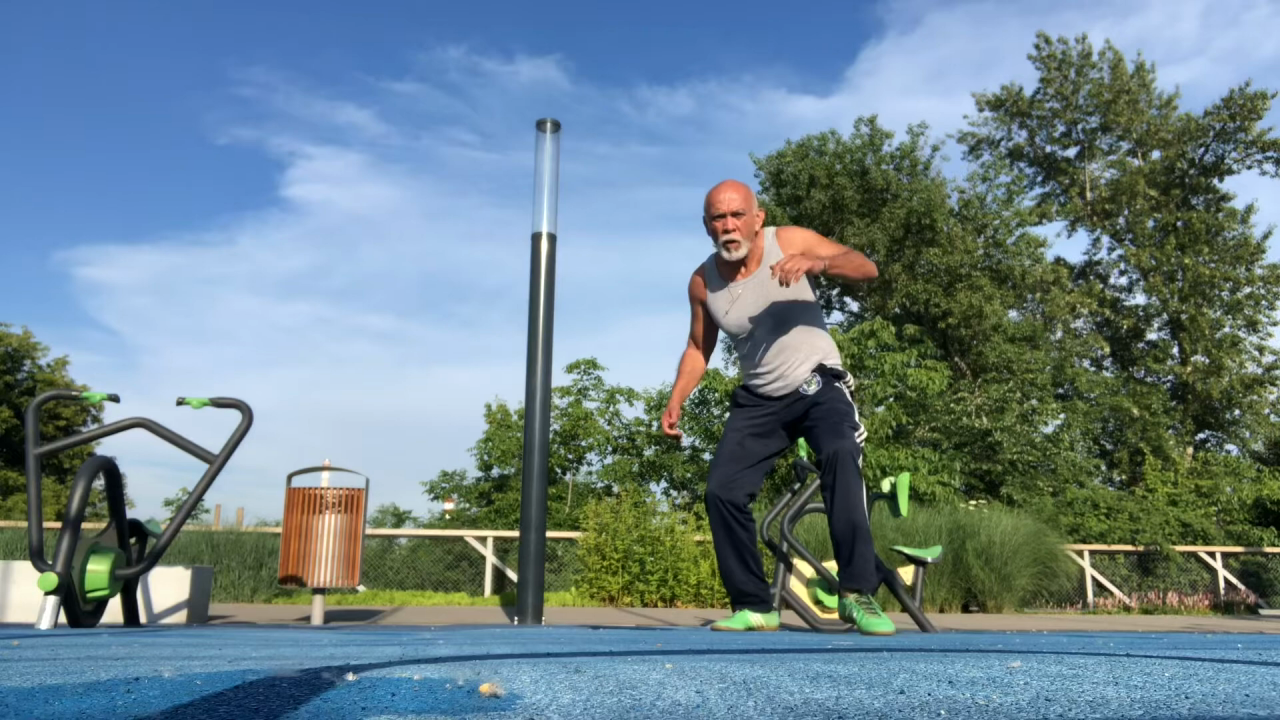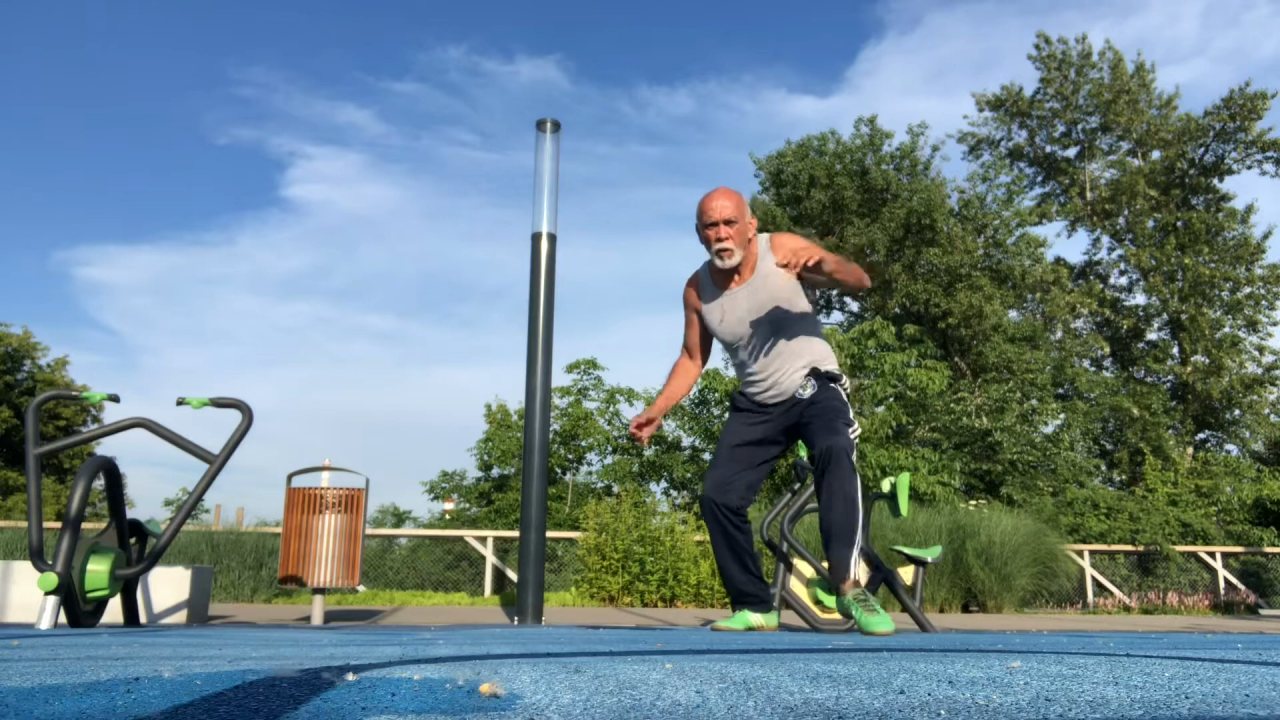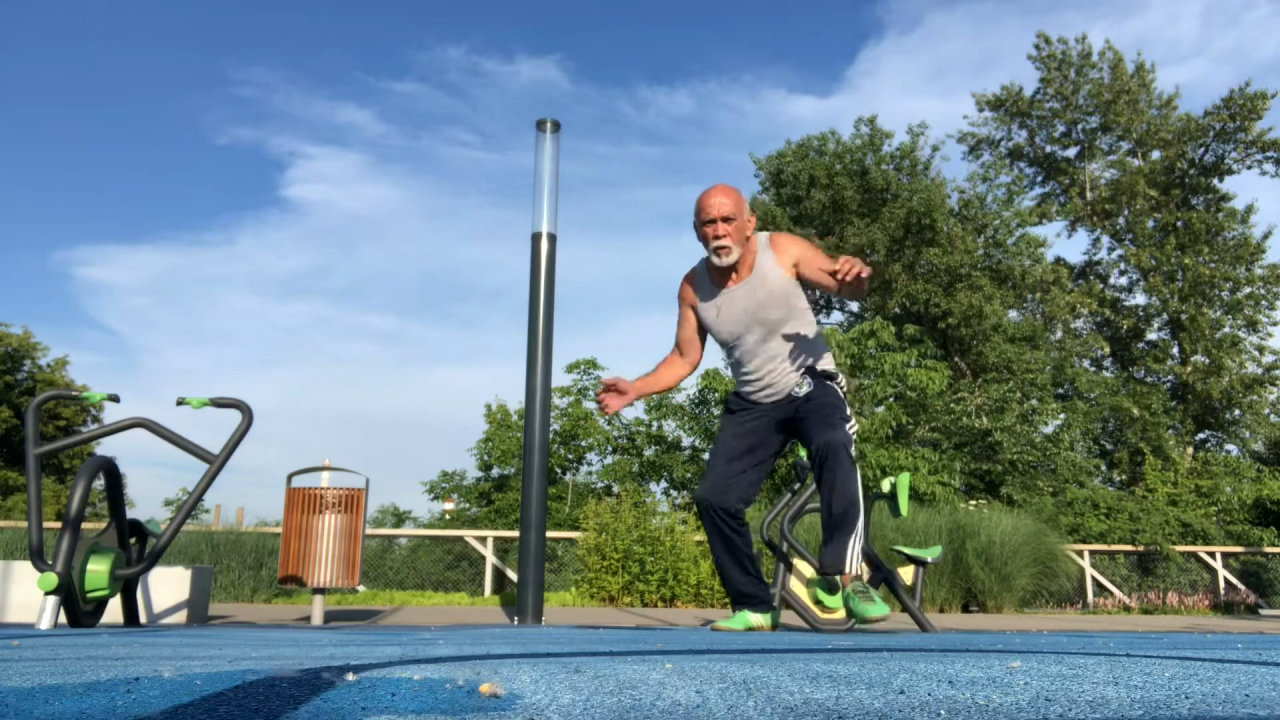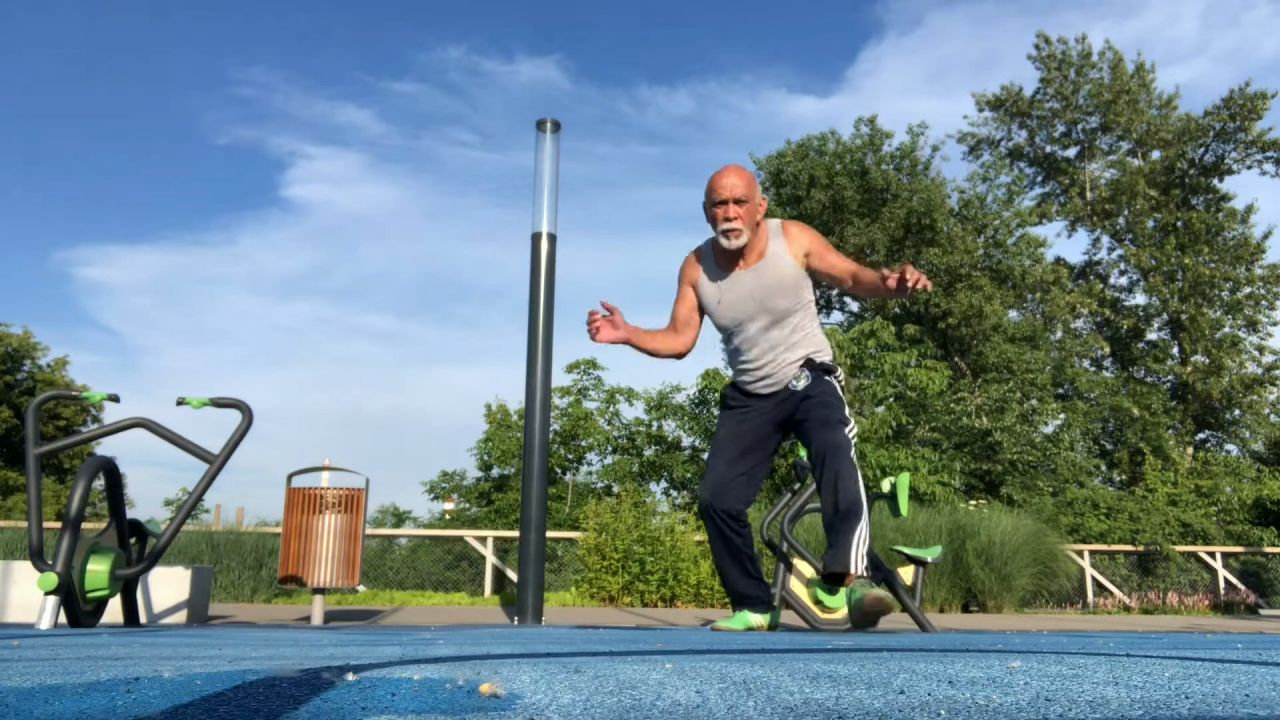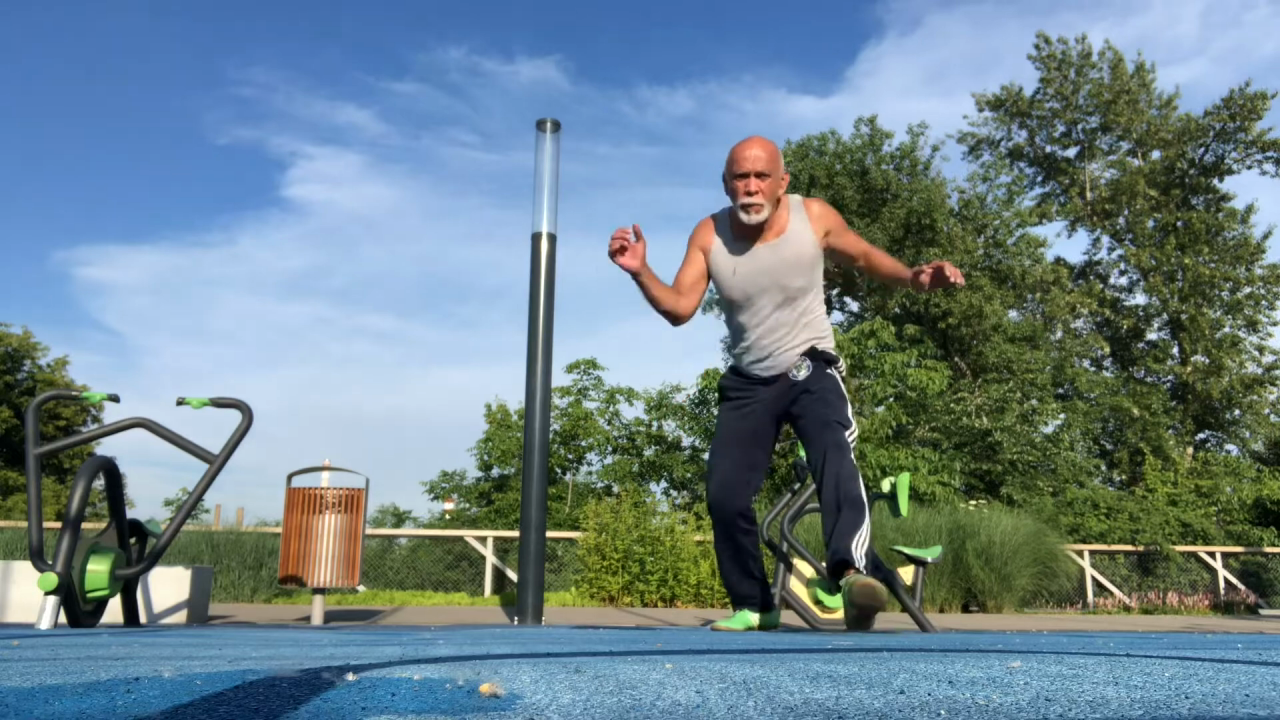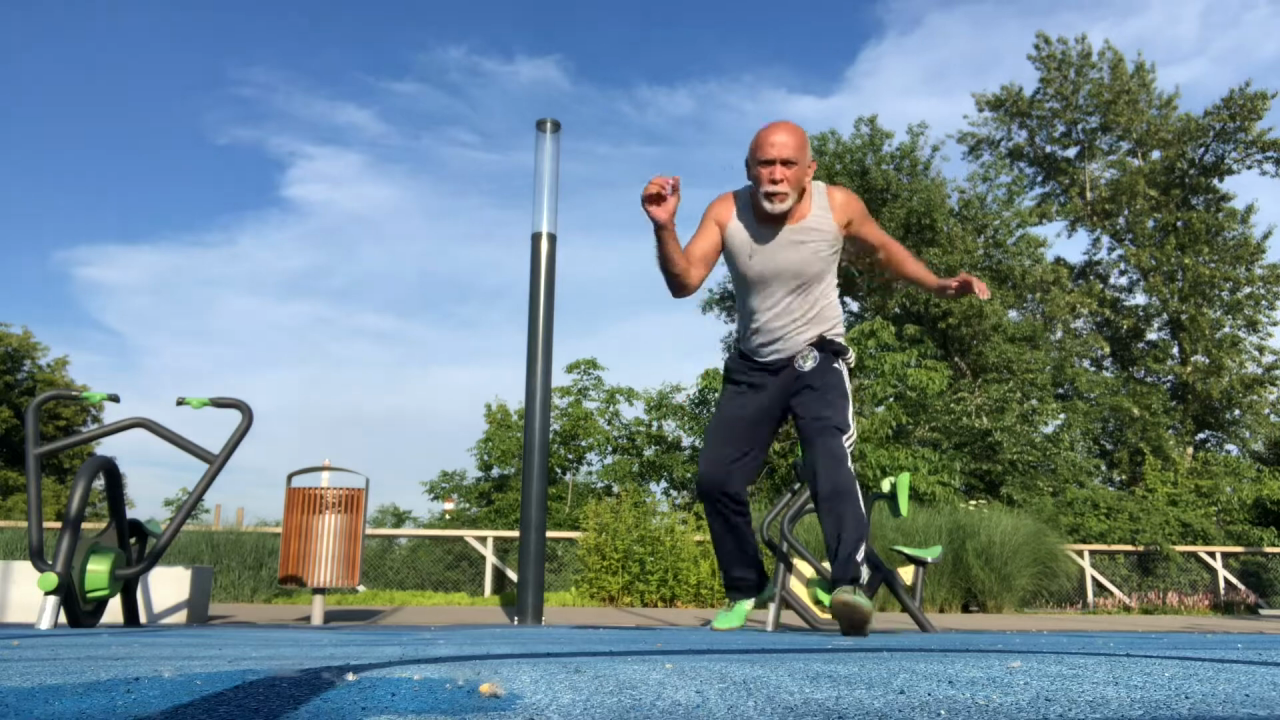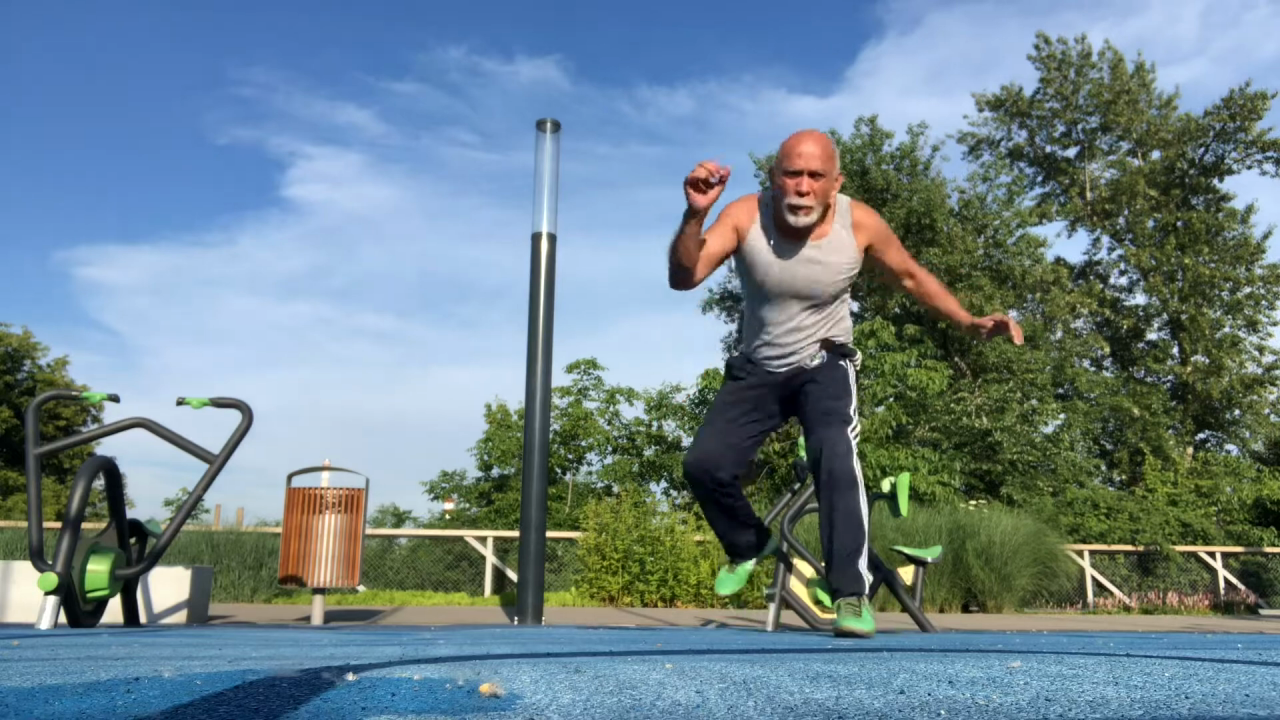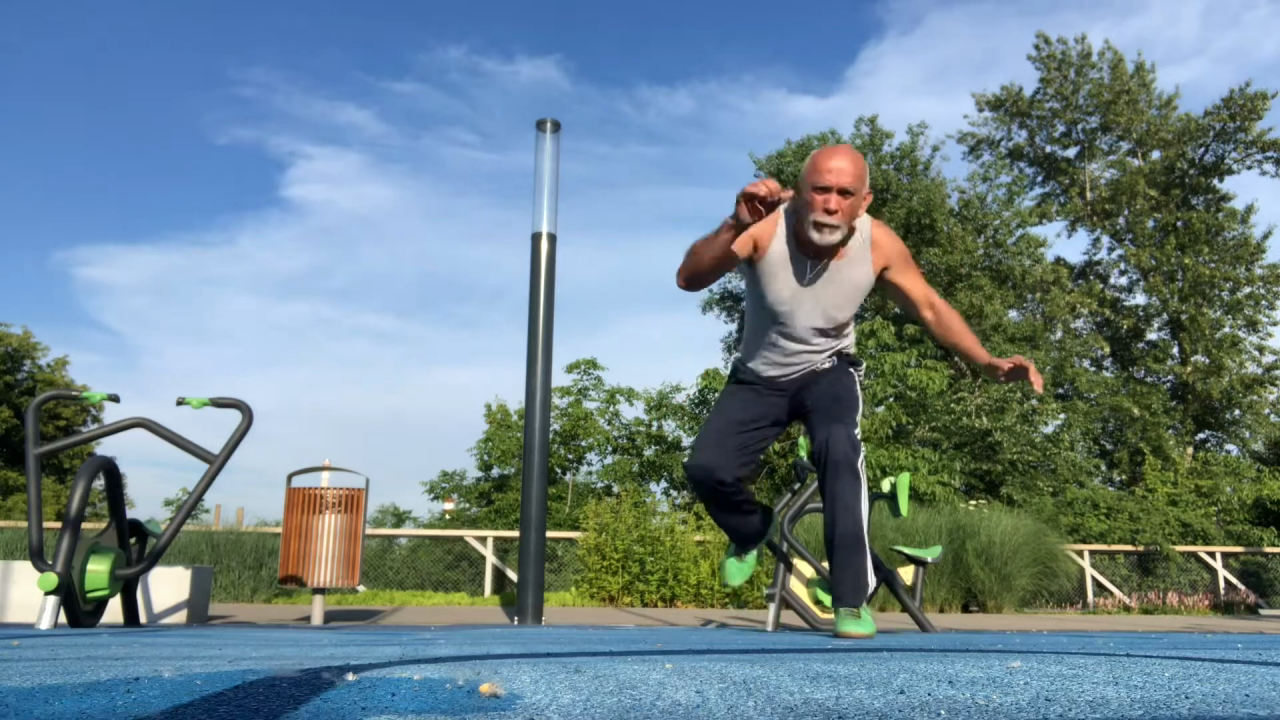
dt=0.1s
person 1, frame 1
left shoulder: (791, 242)
right shoulder: (703, 280)
left elbow: (865, 268)
right elbow: (699, 346)
left wrist: (813, 263)
right wrist: (675, 405)
left hip: (822, 386)
right hip: (762, 401)
left knee: (842, 463)
right knee: (722, 493)
left ankle: (857, 596)
right ankle: (754, 605)
person 1, frame 2
left shoulder: (782, 248)
right shoulder: (697, 288)
left elbow: (859, 280)
right elbow: (692, 359)
left wrist: (822, 264)
right wrist: (657, 409)
left hip: (817, 390)
right hip: (758, 407)
left knee: (835, 454)
right knee: (717, 496)
left ankle: (849, 585)
right ankle: (755, 605)
person 1, frame 3
left shoulder: (782, 250)
right shoulder: (693, 285)
left elbow: (851, 287)
right elbow: (684, 359)
left wrist: (857, 274)
right wrist: (634, 389)
left hip: (811, 387)
right hip: (752, 404)
left knee: (835, 447)
right knee: (715, 499)
left ankle: (846, 577)
right ankle: (754, 605)
person 1, frame 4
left shoulder: (794, 238)
right shoulder: (696, 266)
left elbow: (855, 280)
right elbow: (678, 340)
left wrist: (891, 280)
right wrist: (626, 335)
left hip: (811, 383)
right hip: (751, 399)
left knee: (834, 449)
right knee: (716, 499)
left ankle: (848, 577)
right ankle: (753, 605)
person 1, frame 5
left shoulder: (814, 217)
right shoulder: (709, 231)
left elbow: (865, 257)
right elbow: (679, 310)
left wrist: (917, 276)
right wrist: (640, 272)
left hip: (811, 372)
right hip: (748, 382)
left knee: (832, 451)
right knee: (725, 496)
left ankle: (853, 575)
right ankle: (755, 604)
person 1, frame 6
left shoulder: (838, 203)
right shoulder: (726, 211)
left elbow: (884, 249)
right elbow: (683, 284)
left wrist: (941, 285)
right wrist: (664, 225)
left hip: (818, 362)
right hip: (754, 369)
left knee: (828, 450)
right knee: (715, 479)
left ankle: (847, 587)
right ankle: (747, 590)
person 1, frame 7
left shoulder: (859, 221)
right shoulder: (745, 212)
left elbow: (911, 276)
right elbow: (682, 278)
left wrist: (972, 322)
right wrist: (696, 213)
left hip: (821, 365)
right hip: (754, 372)
left knee: (832, 450)
right knee: (702, 465)
left ankle: (849, 596)
right ankle: (747, 543)
person 1, frame 8
left shoulder: (877, 241)
right shoulder: (765, 223)
left elbow: (930, 309)
right elbow: (689, 279)
left wrist: (990, 362)
right wrist: (738, 226)
left hip: (827, 373)
right hip: (758, 380)
left knee: (838, 450)
right knee: (705, 468)
left ankle: (852, 602)
right ankle: (752, 530)
